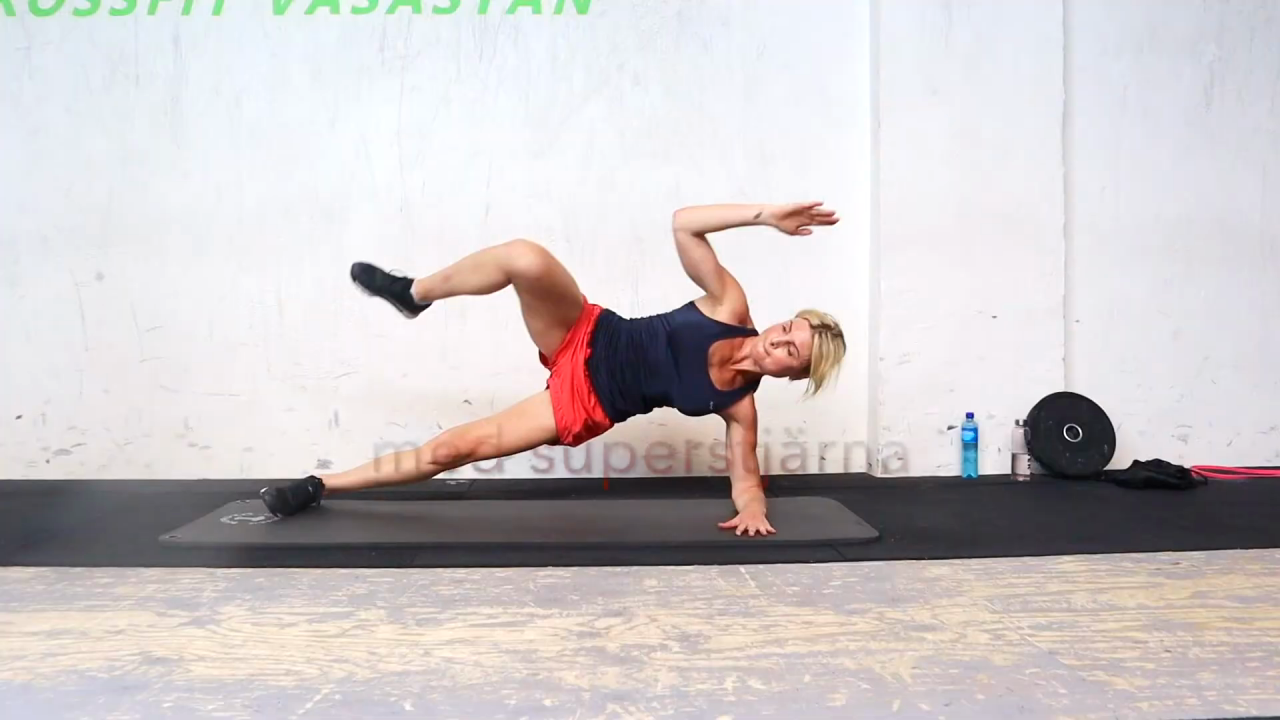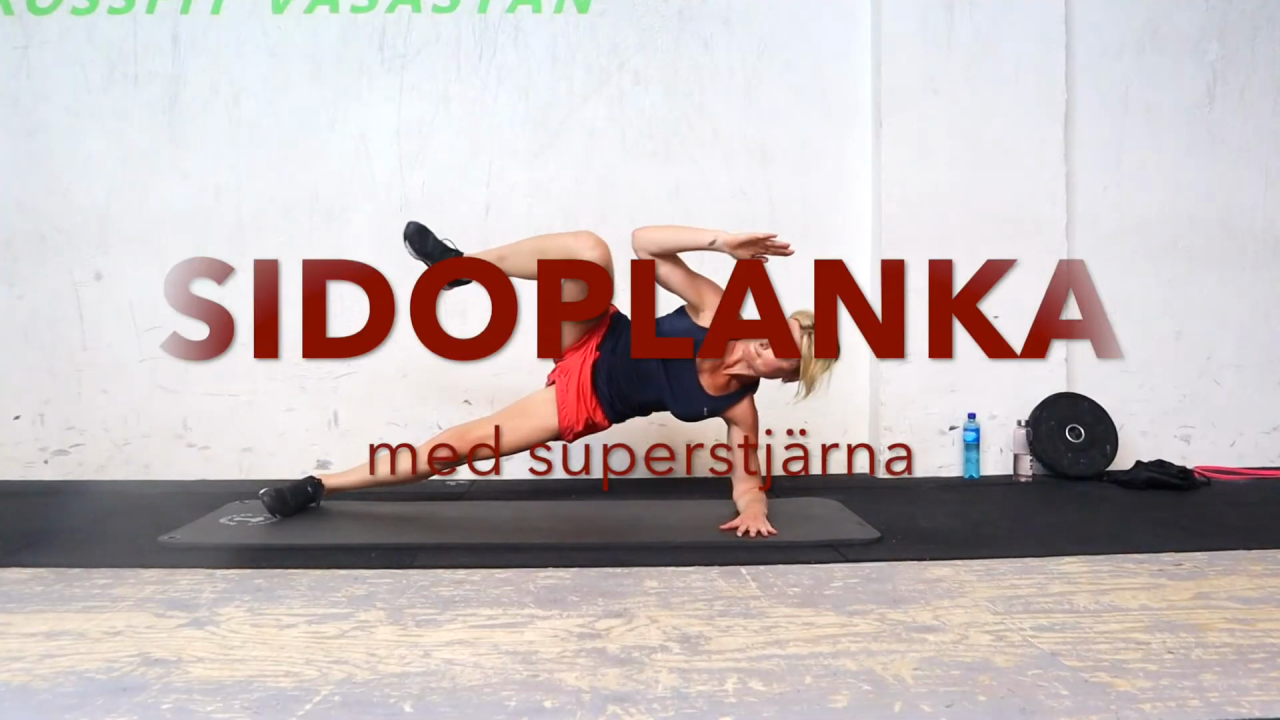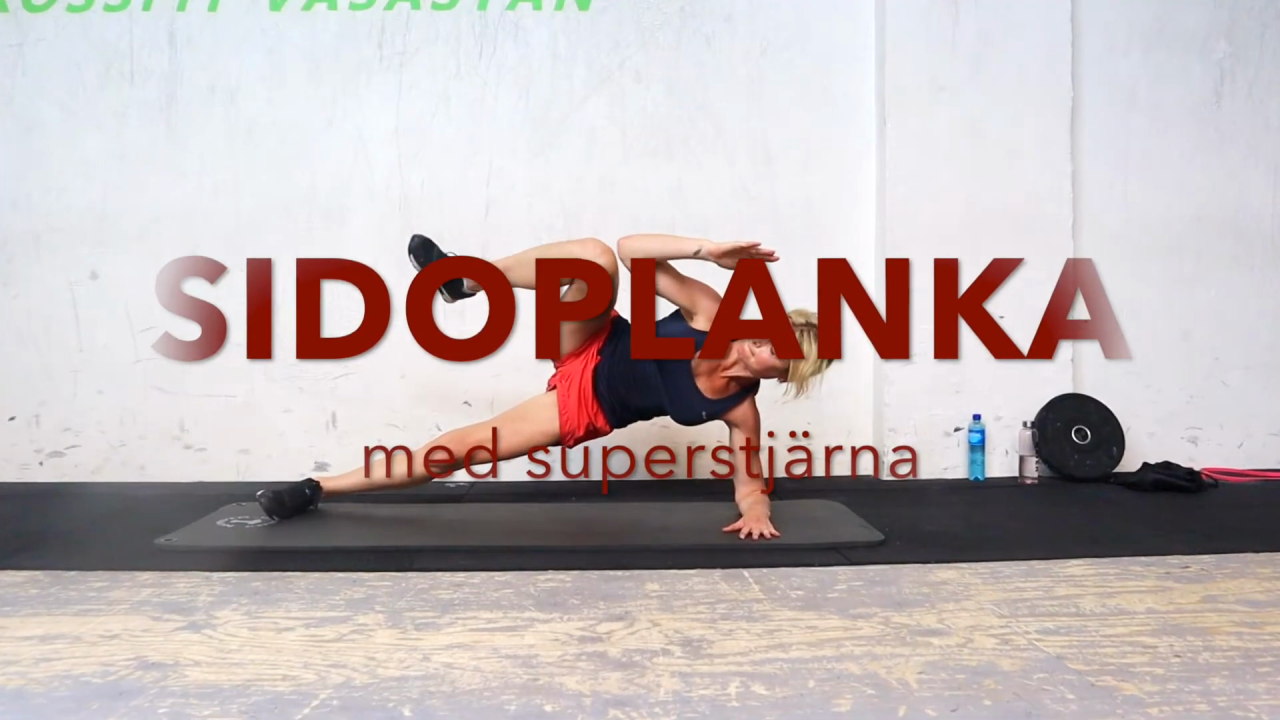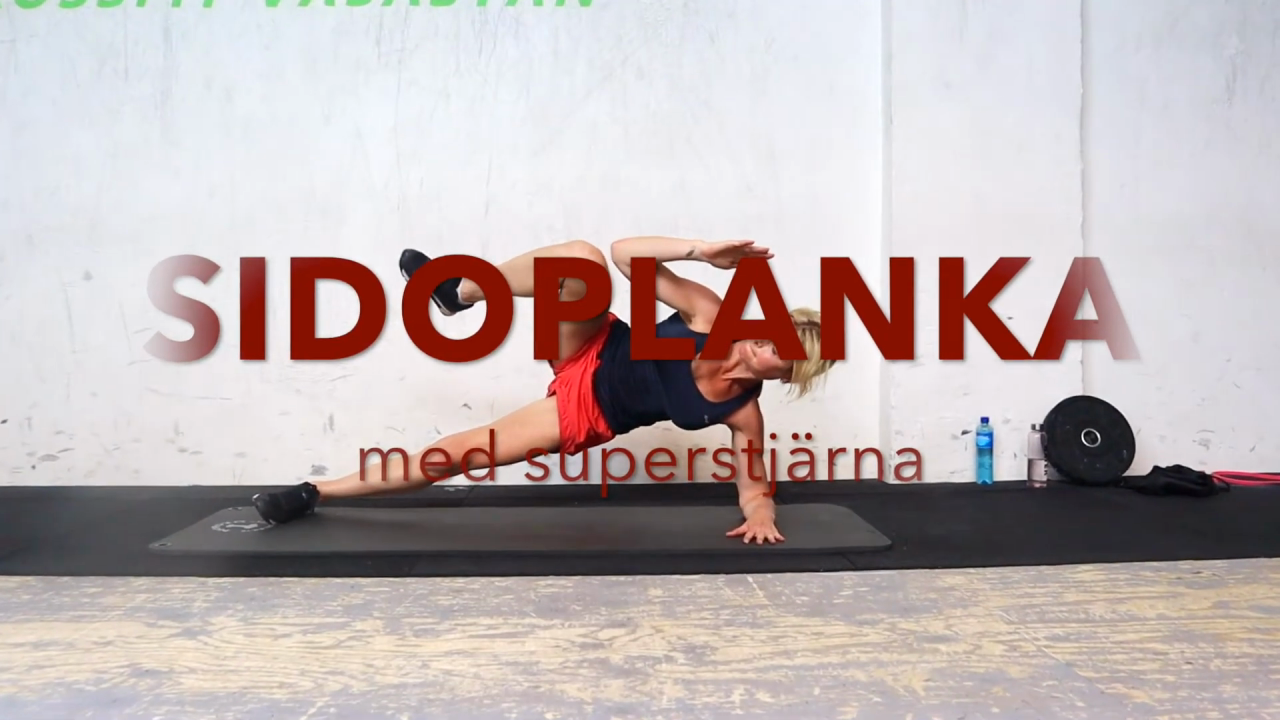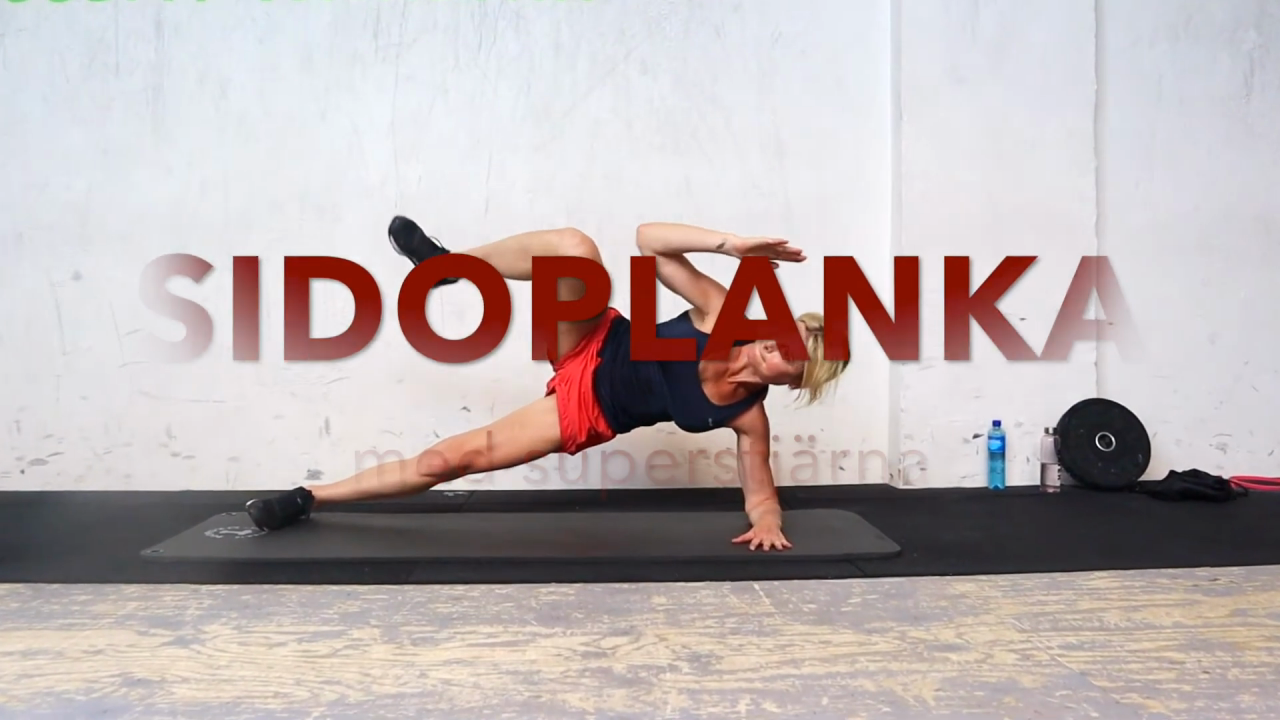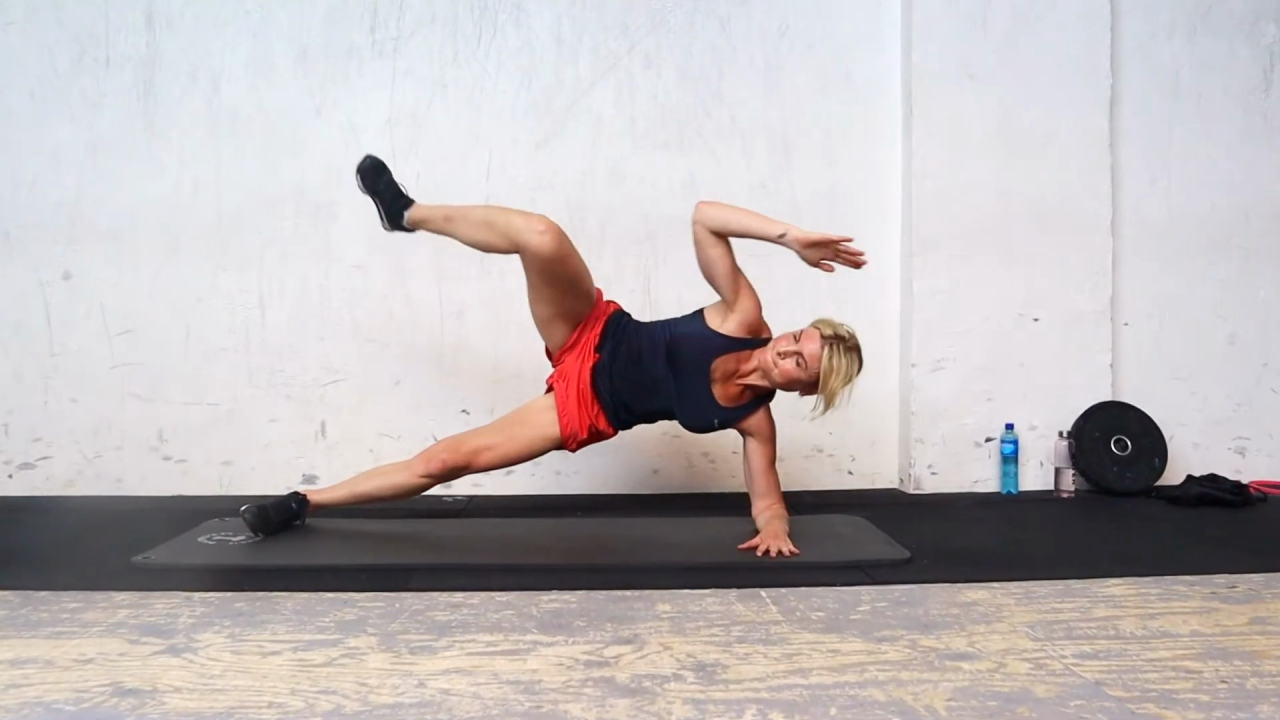
dt=0.7s
person 1, frame 1
left shoulder: (740, 406)
right shoulder: (730, 309)
left elbow: (746, 478)
right elbow: (683, 223)
left wrist: (752, 512)
right wrist: (765, 214)
left hip: (587, 407)
right hip: (587, 342)
left knee: (455, 447)
right knee: (525, 258)
left ankle: (320, 486)
right ankle: (415, 293)
person 1, frame 2
left shoulder: (739, 408)
right shoulder: (719, 310)
left elbow: (747, 478)
right elbow: (644, 242)
left wrist: (753, 510)
right wrist: (723, 241)
left hip: (588, 407)
right hip: (590, 351)
left knee: (461, 444)
right knee: (590, 251)
left ankle: (319, 487)
right ankle: (459, 264)
person 1, frame 3
left shoulder: (739, 411)
right shoulder: (711, 313)
left elbow: (749, 481)
right elbow: (630, 248)
left wrist: (755, 513)
right wrist: (708, 251)
left hip: (586, 412)
right hip: (589, 358)
left knee: (461, 447)
right knee: (596, 257)
left ankle: (318, 489)
right ankle: (465, 280)
person 1, frame 4
left shoulder: (742, 414)
right shoulder: (710, 315)
left elbow: (755, 485)
right elbow: (625, 252)
left wrist: (760, 518)
right wrist: (701, 250)
left hip: (588, 419)
right hip: (591, 362)
left knee: (457, 453)
right knee: (583, 257)
left ankle: (315, 493)
right ankle: (461, 291)
person 1, frame 5
left shoulder: (748, 417)
right shoulder: (724, 316)
left elbow: (760, 493)
right elbow: (648, 239)
left wrist: (767, 525)
right wrist: (731, 244)
left hip: (587, 417)
right hip: (591, 355)
left knee: (452, 457)
right knee: (576, 249)
left ankle: (309, 498)
right ankle: (448, 263)
person 1, frame 6
left shoulder: (754, 421)
right shoulder: (744, 319)
left elbow: (767, 495)
right elbow: (704, 216)
left wrist: (775, 530)
right wrist: (790, 235)
left hip: (589, 412)
right hip: (594, 342)
left knee: (449, 458)
right knee: (541, 235)
left ankle: (303, 501)
right ankle: (406, 209)
